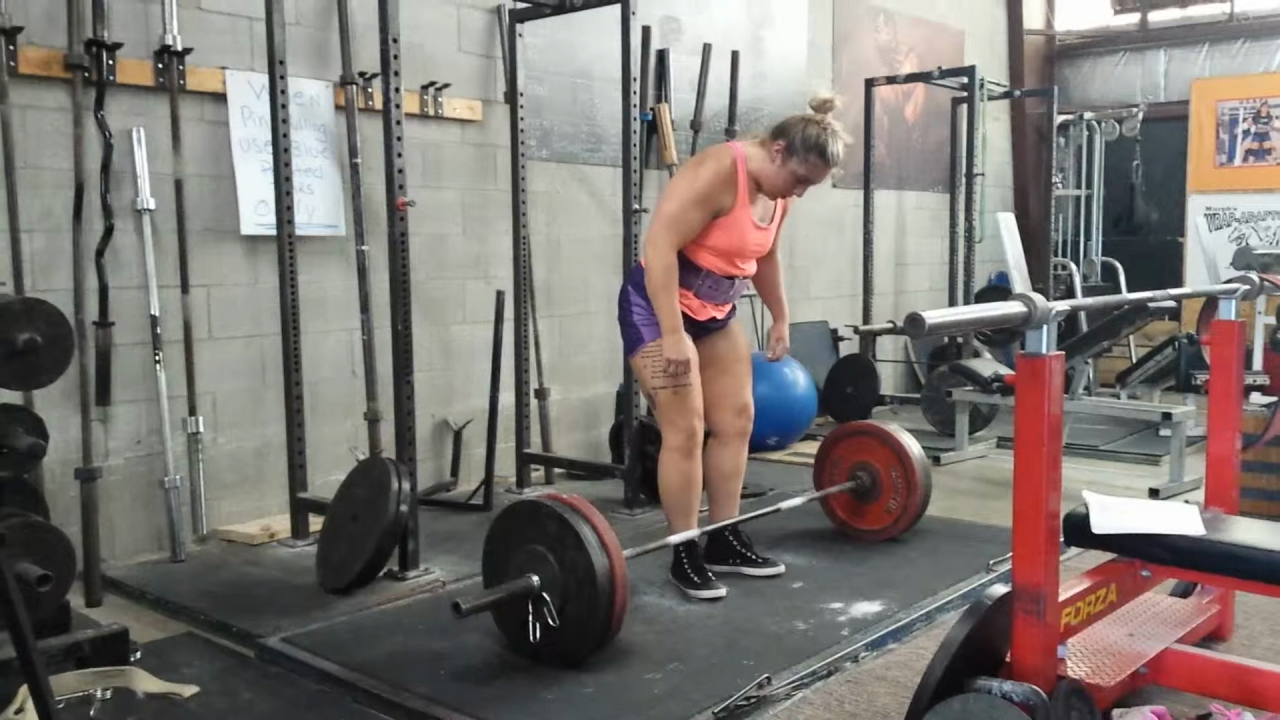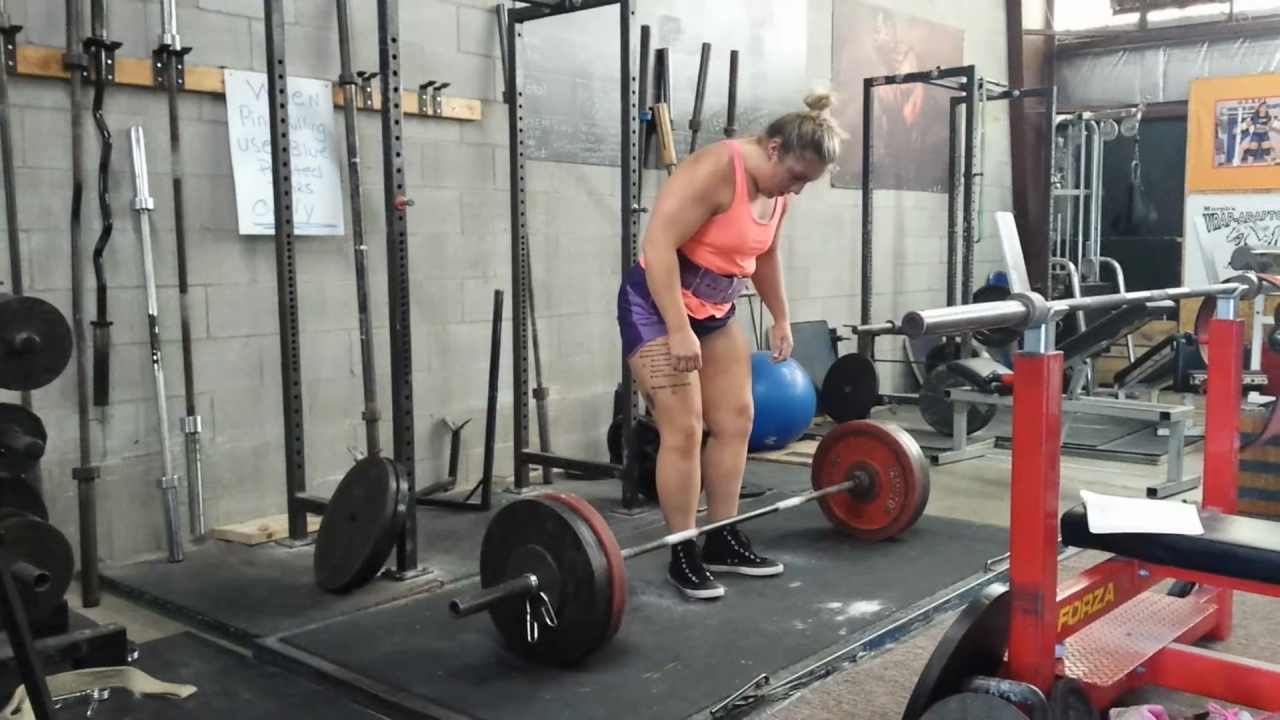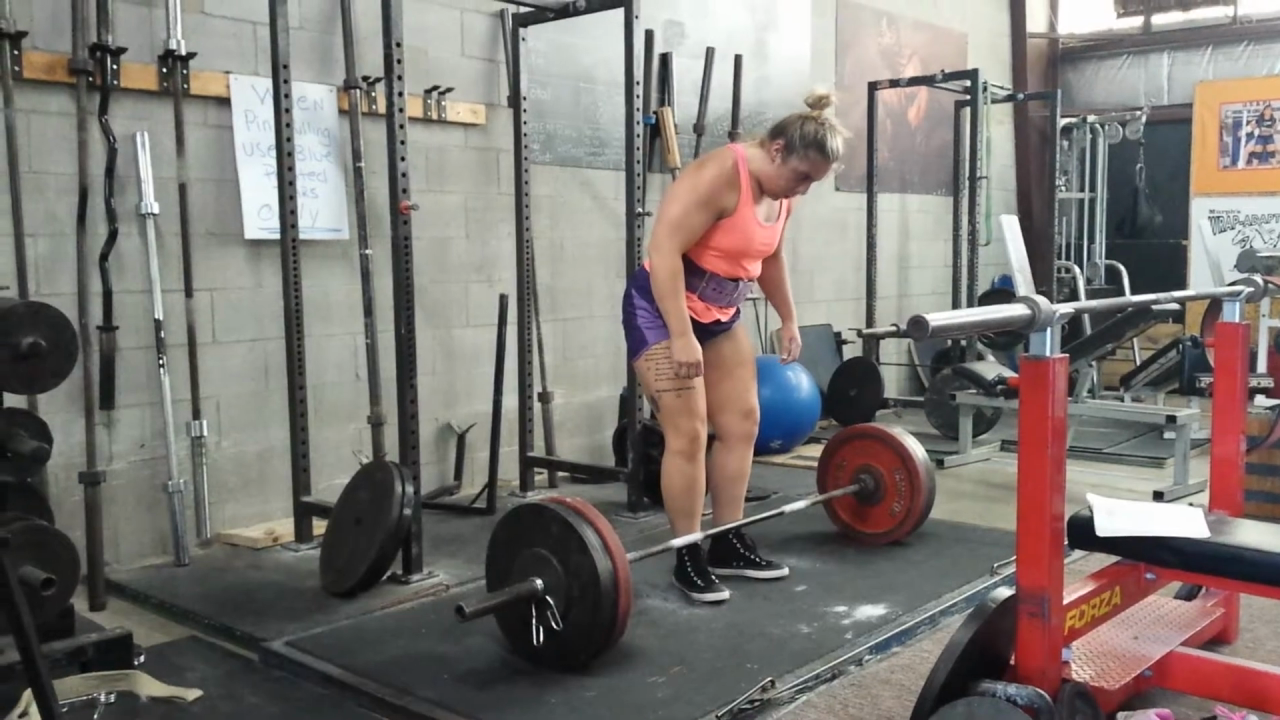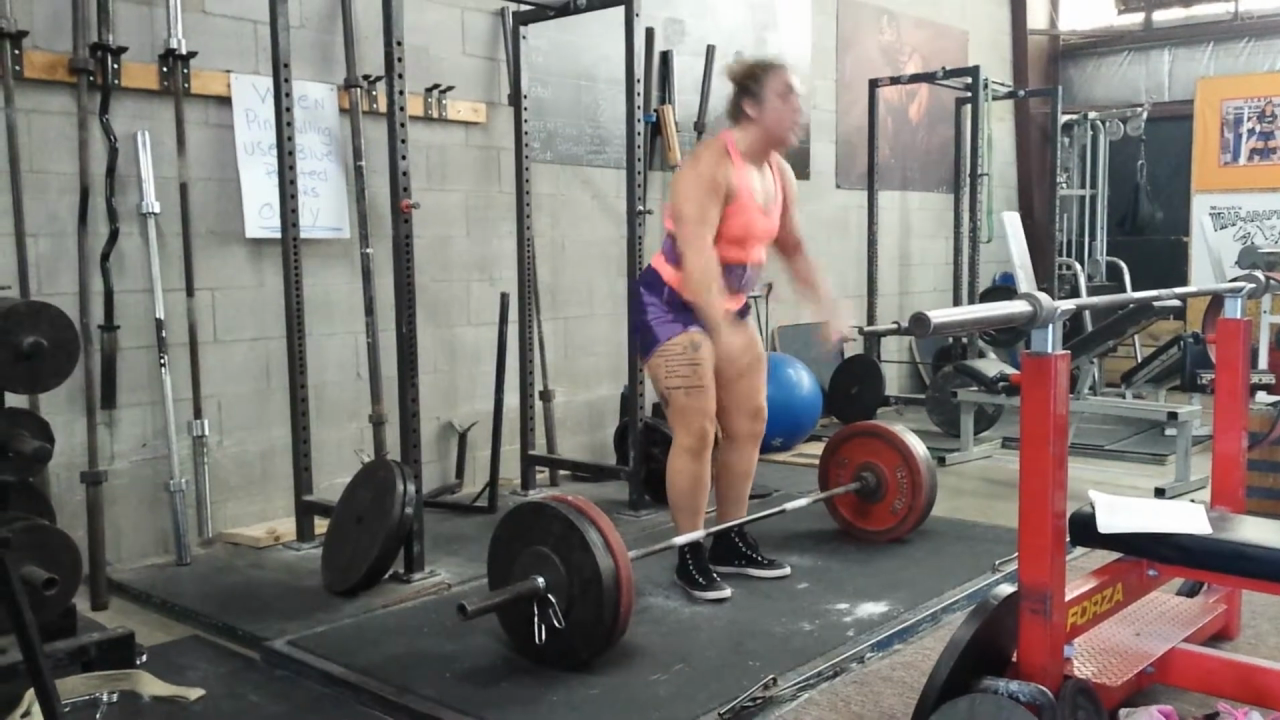
dt=0.4s
person 1, frame 1
left shoulder: (777, 191)
right shoulder: (716, 173)
right elbow: (659, 246)
left wrist: (780, 318)
right wrist: (673, 334)
left hip: (715, 313)
right hip: (657, 307)
left knee: (736, 420)
right knee: (685, 430)
left ankle: (725, 539)
right ankle: (684, 555)
person 1, frame 2
left shoulder: (776, 187)
right shoulder: (714, 170)
right elbow: (659, 243)
left wrist: (781, 318)
right wrist: (679, 329)
left hip: (715, 311)
right hip: (657, 306)
left knee: (735, 420)
right knee: (683, 429)
left ankle: (723, 539)
right ankle: (683, 554)
person 1, frame 3
left shoulder: (780, 192)
right shoulder: (719, 176)
left elbow: (770, 257)
right elbow: (664, 250)
left wrist: (788, 318)
right wrist: (680, 336)
left hip: (721, 315)
right hip: (661, 310)
left knee: (742, 423)
right knee: (689, 433)
left ankle: (729, 542)
right ankle: (688, 557)
person 1, frame 4
left shoulder: (777, 171)
right shoulder: (712, 163)
left elbow: (792, 247)
right elbow: (694, 253)
left wrist: (825, 307)
right wrist: (721, 332)
left hip: (730, 310)
right hip: (670, 305)
left knee: (748, 422)
right knee: (696, 432)
left ankle: (732, 540)
right ankle: (691, 554)
